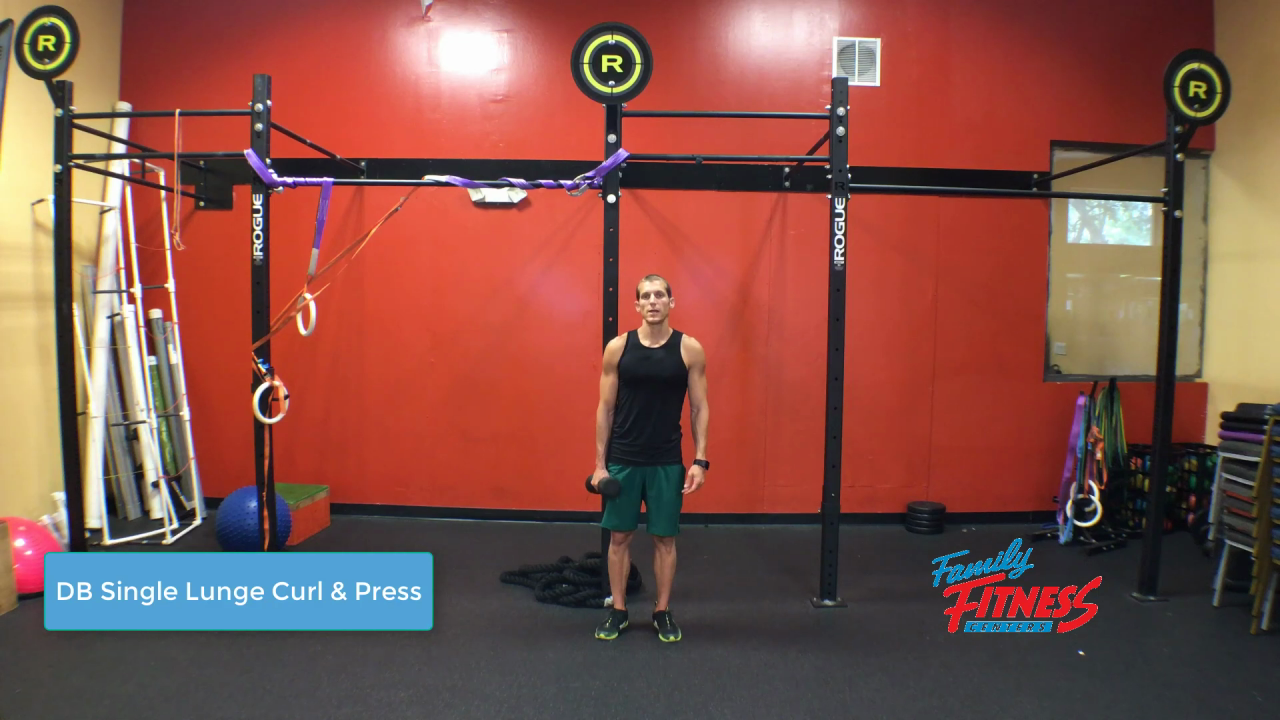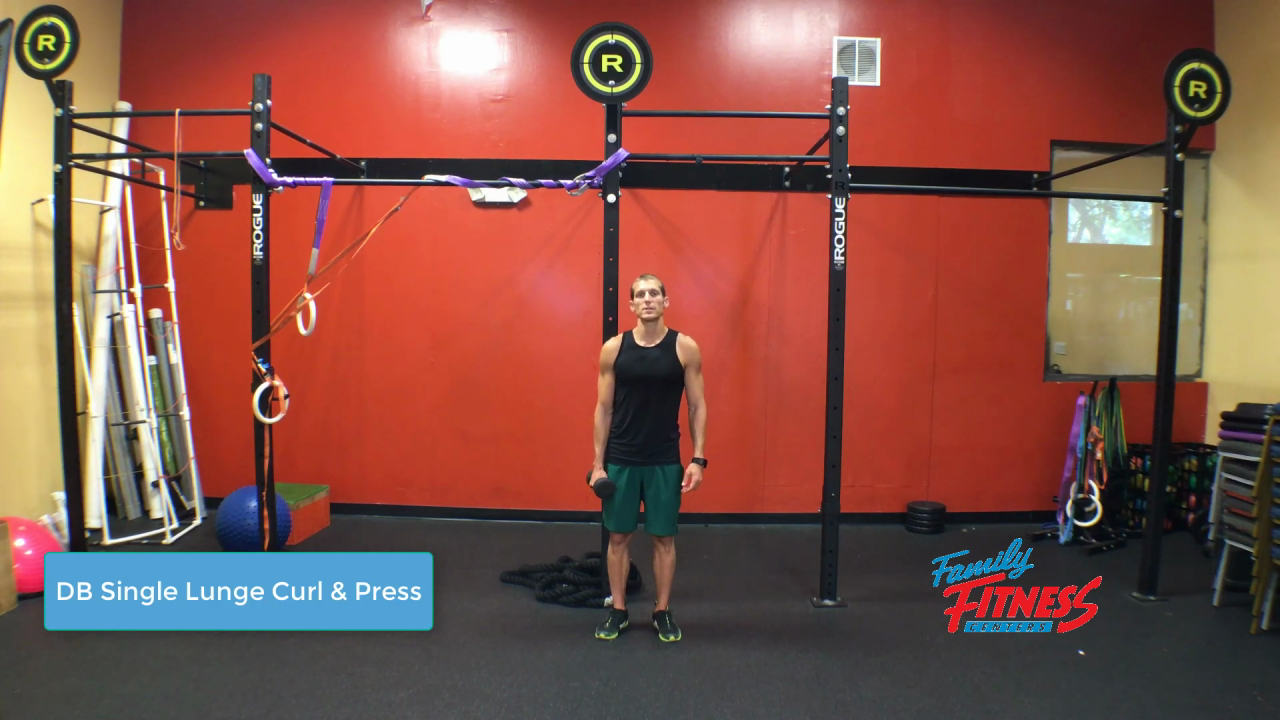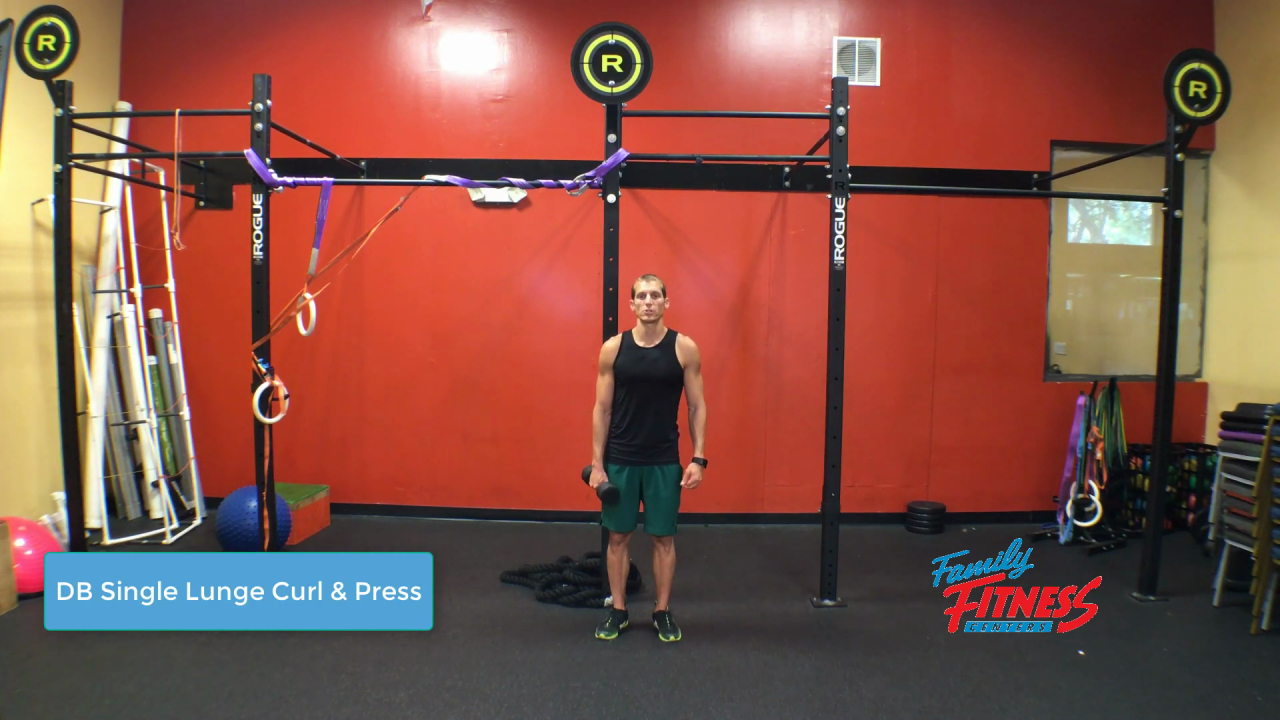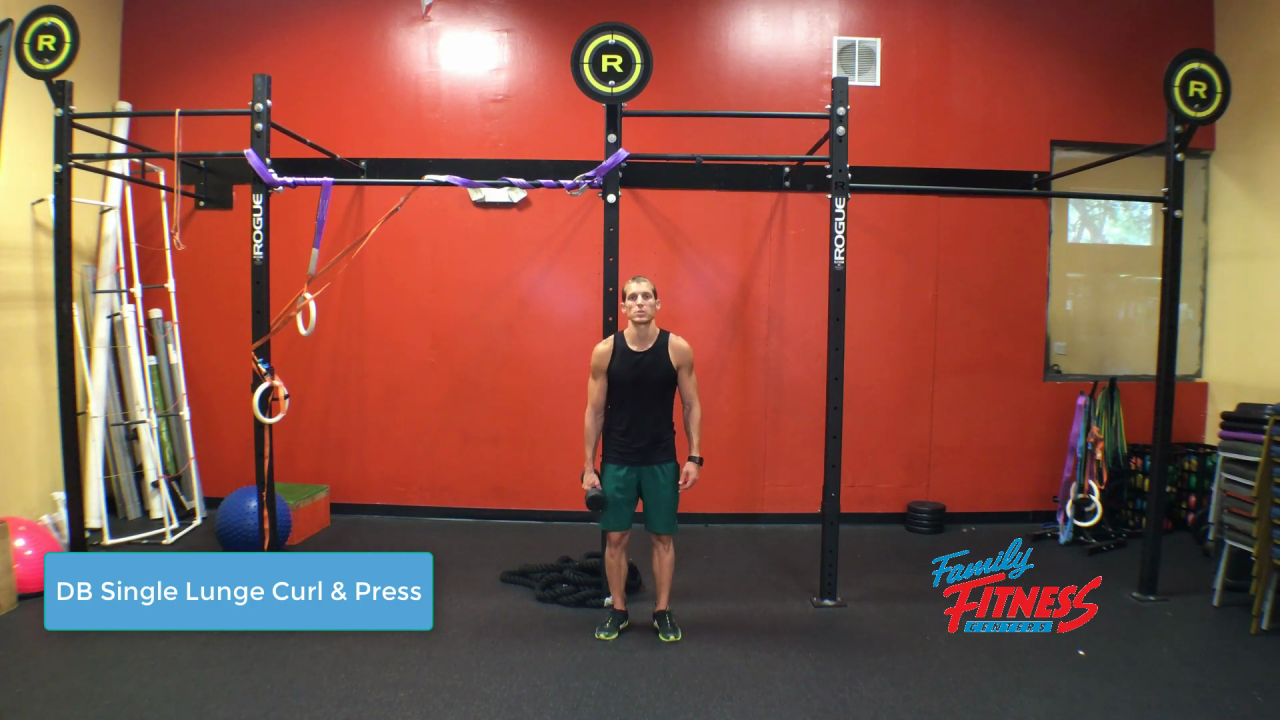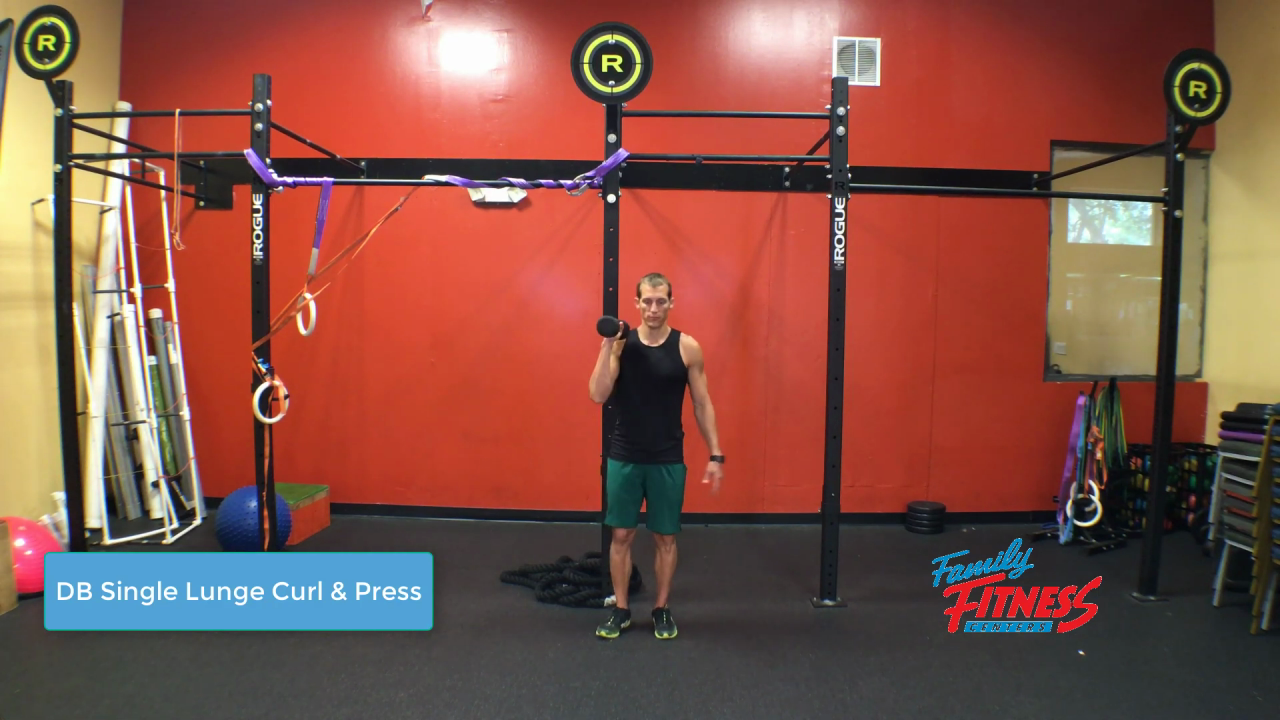
dt=1s
person 1, frame 1
left shoulder: (690, 349)
right shoulder: (618, 348)
left elbow: (700, 407)
right elbow: (606, 408)
left wrist: (700, 460)
right wrist: (600, 462)
left hip: (667, 462)
right hip: (622, 459)
left knee: (665, 538)
right knee: (619, 536)
left ankle: (662, 612)
right ankle: (618, 611)
person 1, frame 2
left shoulder: (685, 347)
right shoulder: (613, 348)
left elbow: (697, 406)
right elbow: (604, 408)
left wrist: (698, 458)
right wrist: (598, 463)
left hip: (665, 461)
right hip: (620, 459)
left knee: (663, 538)
right knee: (618, 536)
left ankle: (662, 612)
right ankle: (618, 610)
person 1, frame 3
left shoulder: (684, 348)
right shoulder: (613, 348)
left elbow: (697, 406)
right elbow: (602, 408)
left wrist: (698, 458)
right wrist: (597, 462)
left hip: (664, 460)
right hip: (619, 459)
left knee: (663, 538)
right knee: (617, 536)
left ankle: (662, 612)
right ankle: (618, 611)
person 1, frame 4
left shoulder: (678, 348)
right shoulder: (605, 351)
left elbow: (691, 405)
right elbow: (594, 411)
left wrist: (694, 457)
right wrist: (589, 466)
left hip: (662, 460)
right hip: (617, 460)
left knee: (662, 537)
right knee: (615, 537)
left ankle: (662, 611)
right ankle: (618, 610)
person 1, frame 5
left shoulder: (687, 347)
right shoulder: (622, 343)
left elbow: (703, 404)
right elbow: (598, 396)
left wrist: (715, 455)
right wrist: (607, 347)
left hip: (668, 459)
right hip: (624, 457)
left knee: (666, 537)
right knee: (621, 534)
left ankle: (662, 609)
right ankle: (620, 609)
